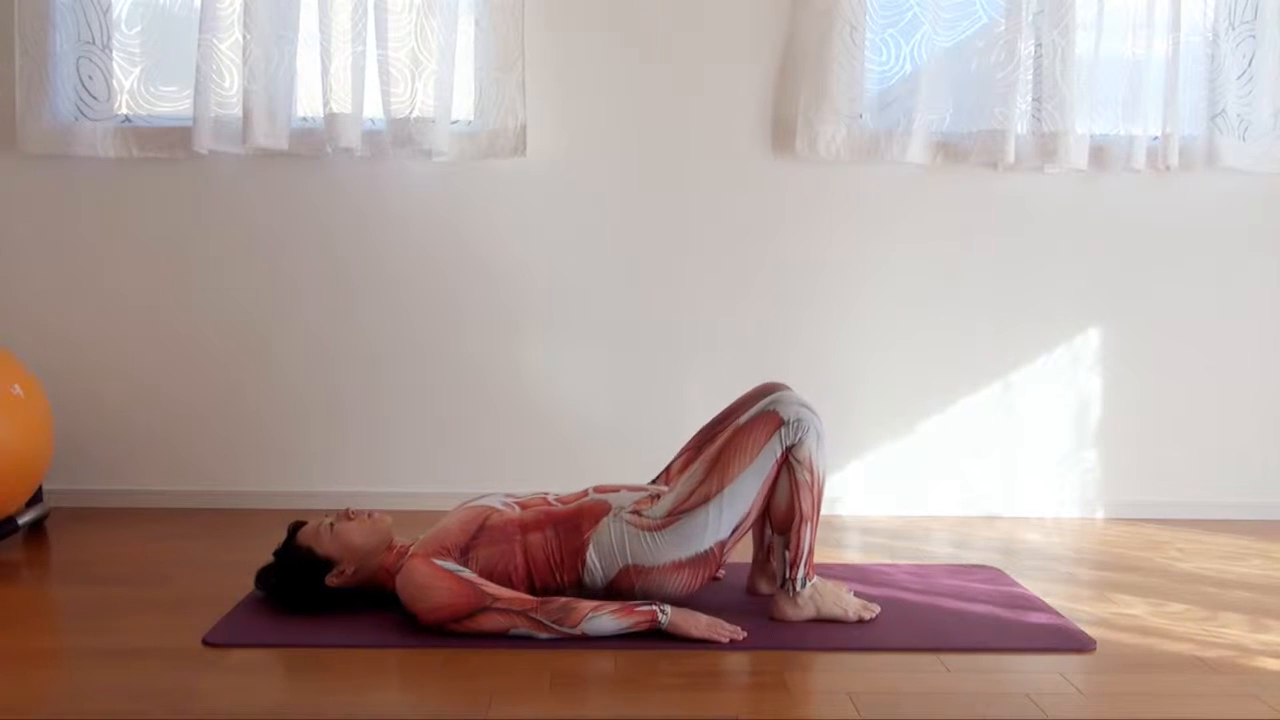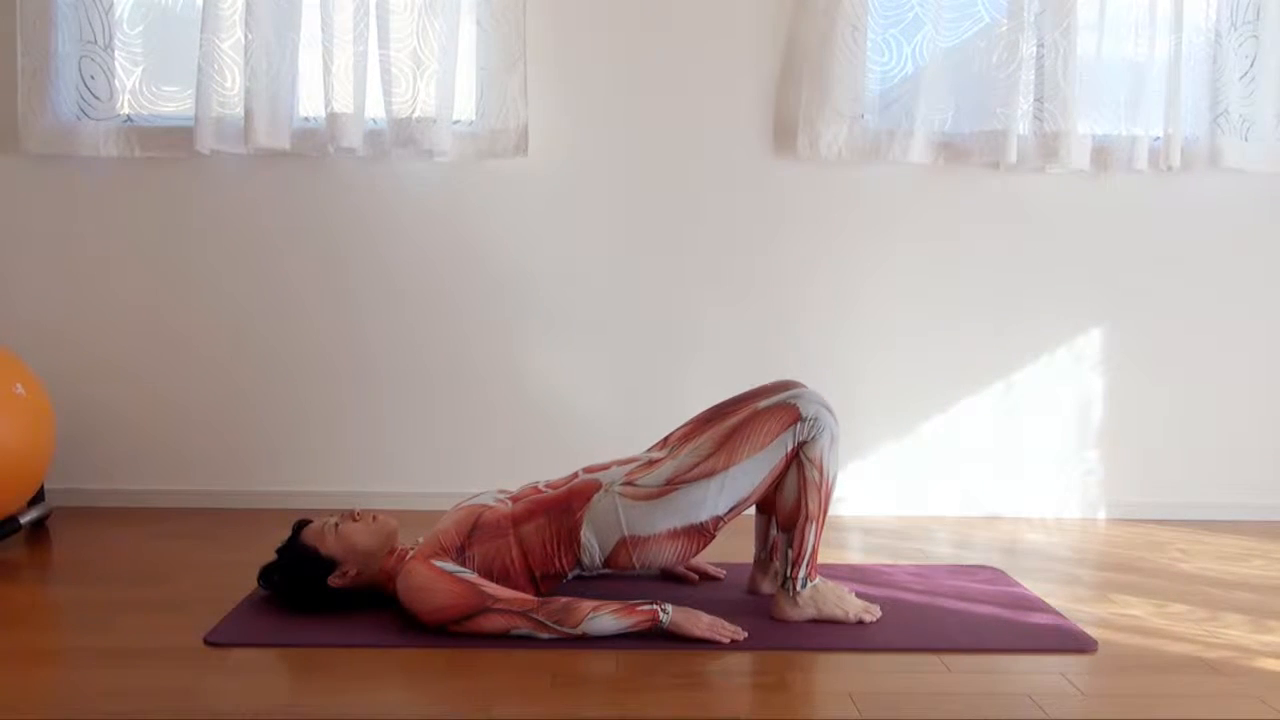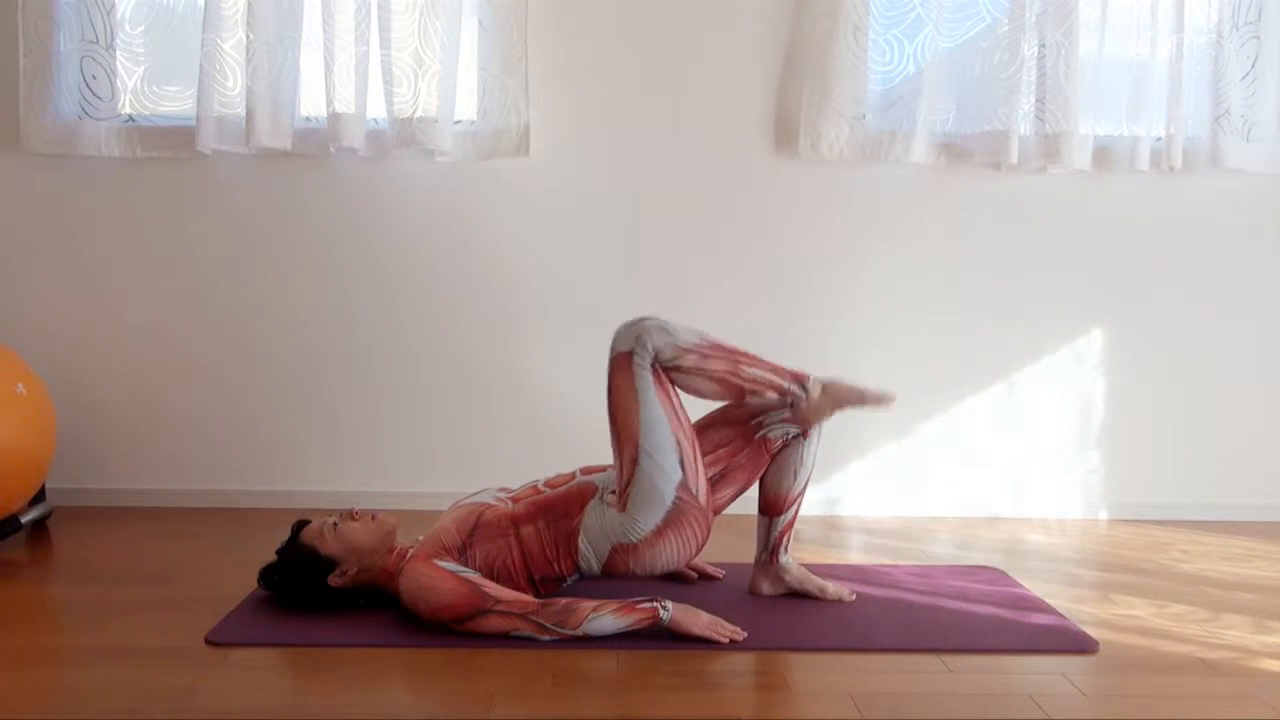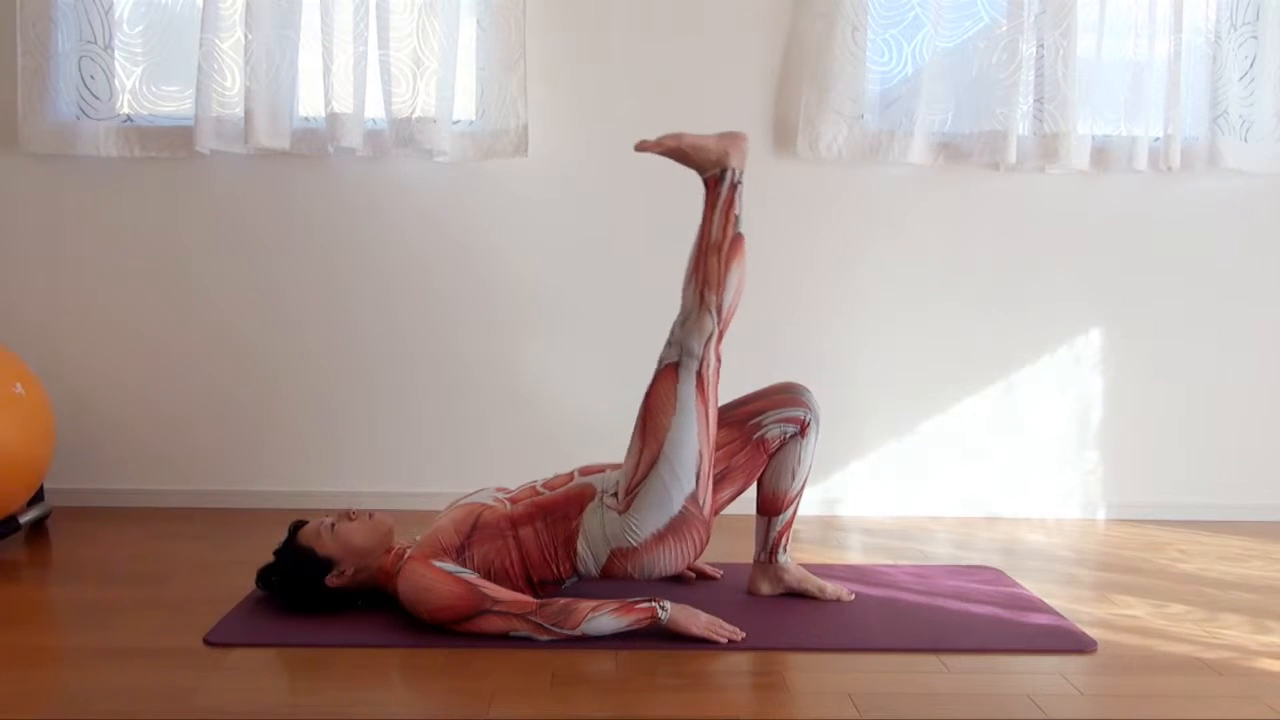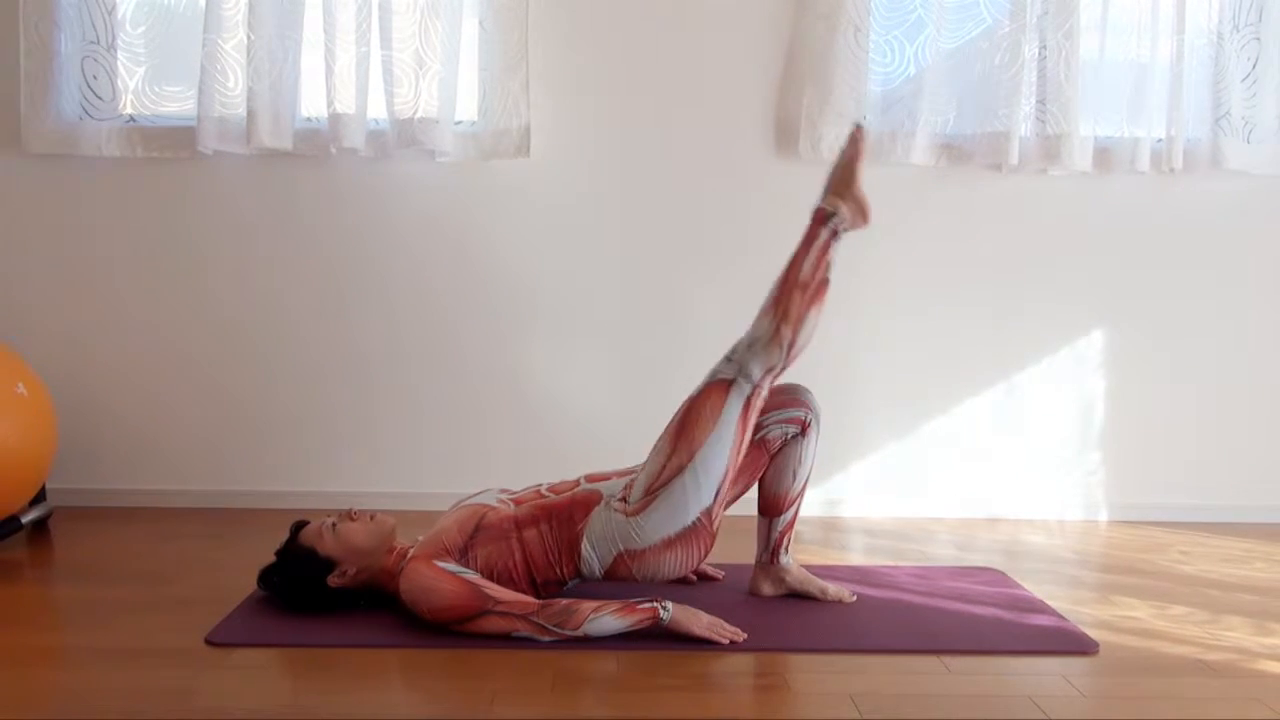
dt=1s
person 1, frame 1
left shoulder: (423, 555)
right shoulder: (420, 586)
right elbow: (543, 617)
right wrist: (666, 616)
left hip: (636, 516)
right hip: (648, 549)
left knee: (772, 400)
right knee: (792, 415)
left ankle: (771, 572)
right ankle: (797, 593)
person 1, frame 2
left shoulder: (424, 557)
right shoulder: (419, 587)
right elbow: (542, 617)
right wrist: (666, 615)
left hip: (620, 494)
right hip: (628, 522)
left knee: (789, 399)
right knee: (810, 416)
left ankle: (772, 570)
right ankle: (799, 593)
person 1, frame 3
left shoulder: (435, 545)
right shoulder: (422, 582)
right elbow: (542, 621)
left wrist: (675, 544)
right wrist: (664, 611)
left hip: (648, 513)
right hip: (641, 526)
left knee: (792, 416)
right knee: (641, 338)
left ankle: (773, 566)
right ankle: (807, 389)
person 1, frame 4
left shoulder: (429, 553)
right shoulder: (420, 587)
right elbow: (539, 618)
right wrist: (664, 612)
left hip: (630, 520)
right hip: (631, 532)
left knee: (792, 404)
right knee: (689, 352)
left ankle: (772, 567)
person 1, frame 5
left shoulder: (431, 555)
right shoulder: (420, 585)
right elbow: (541, 620)
left wrist: (677, 551)
right wrist: (667, 614)
left hip: (621, 513)
right hip: (628, 542)
left knee: (791, 403)
right knee: (745, 373)
left ankle: (774, 569)
